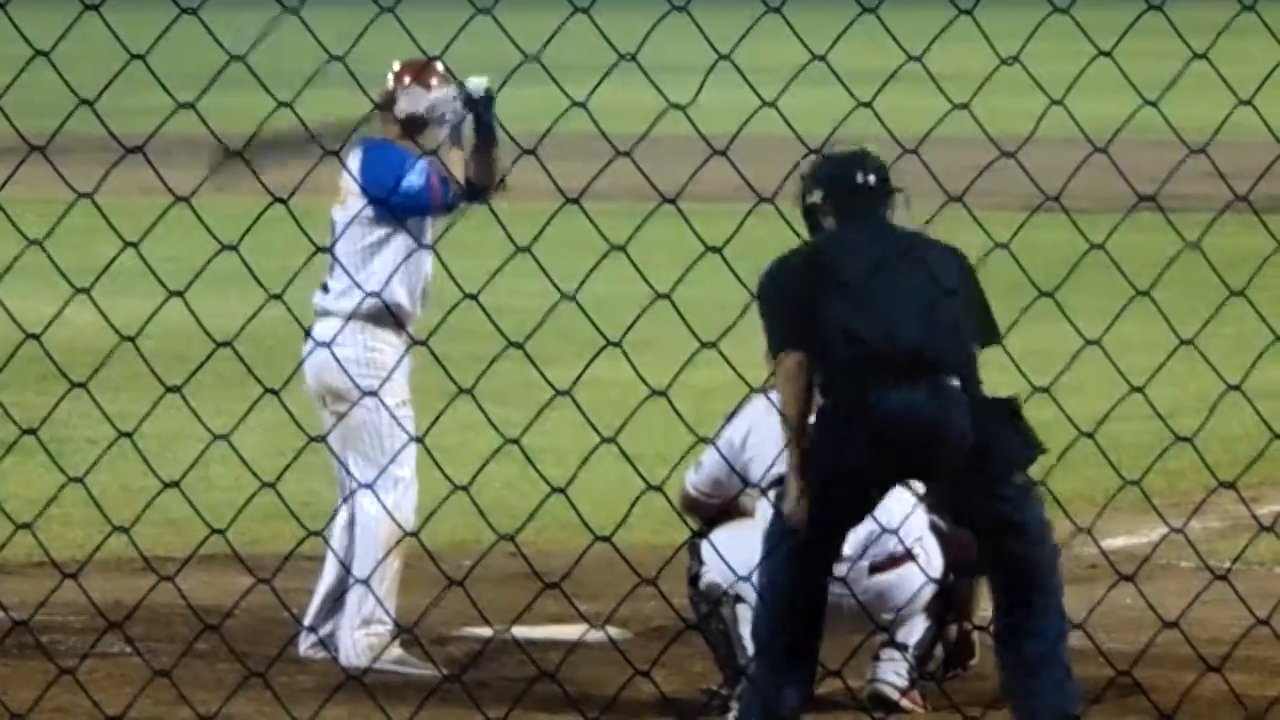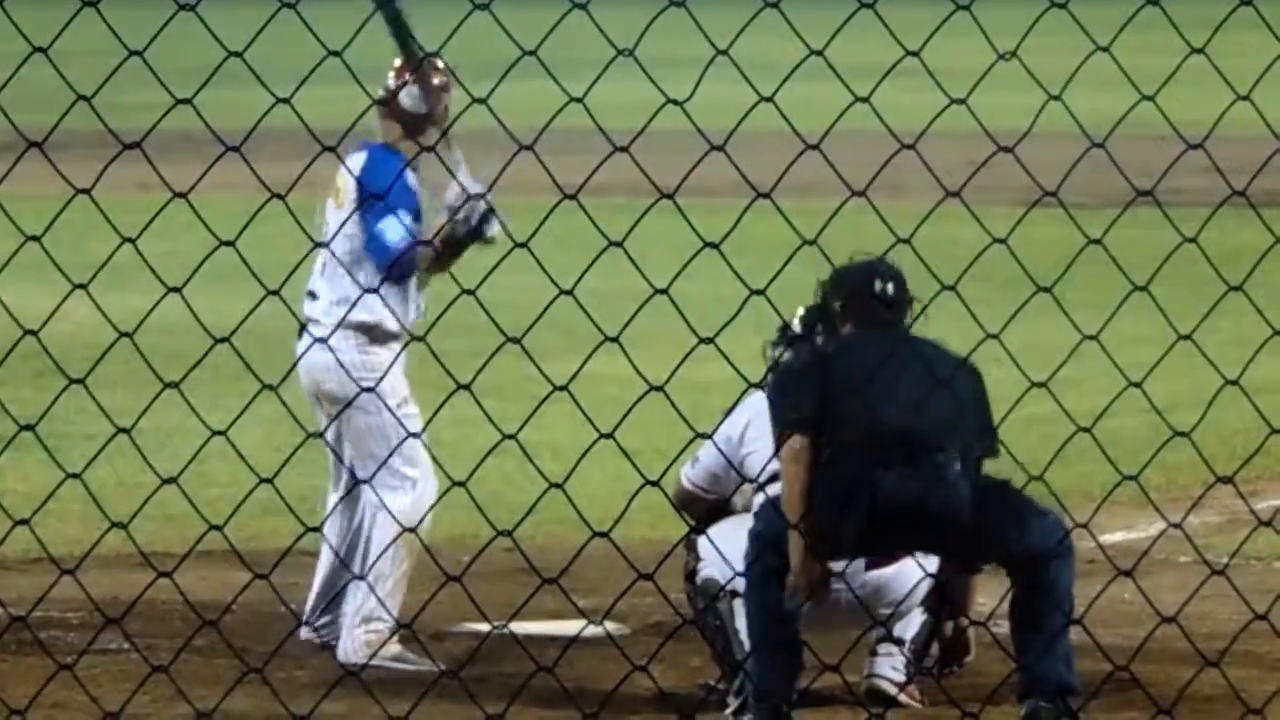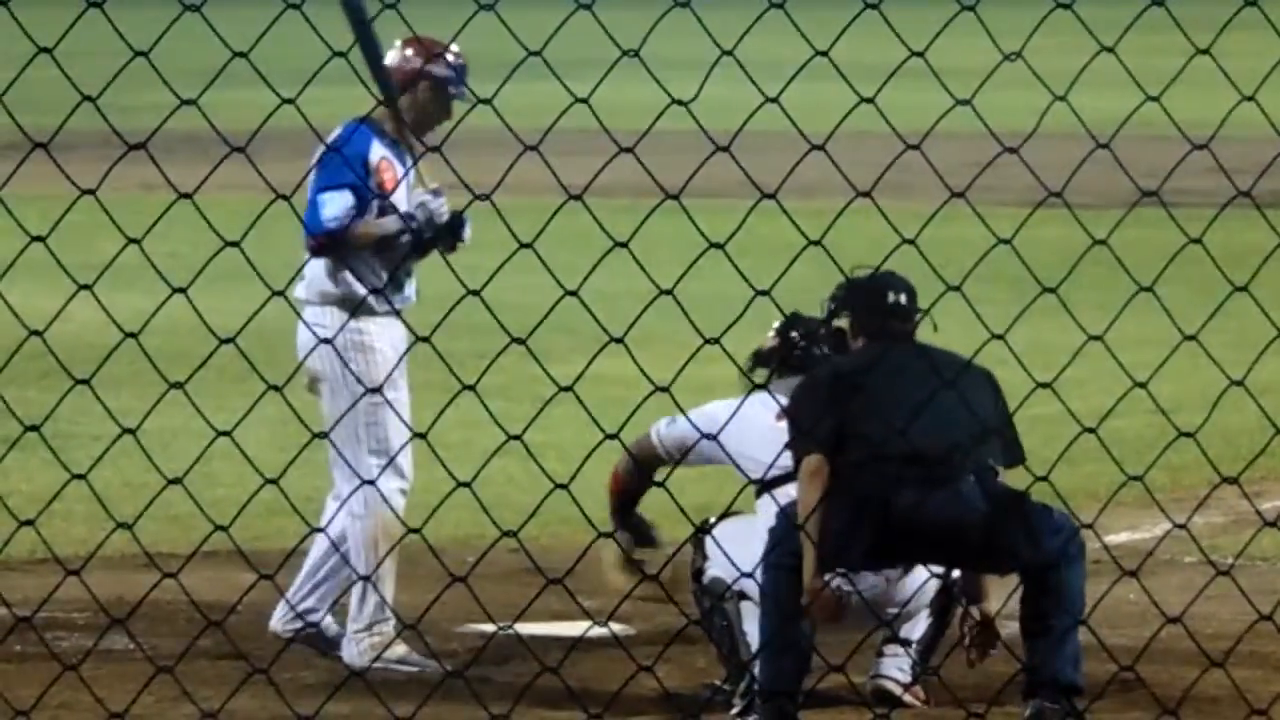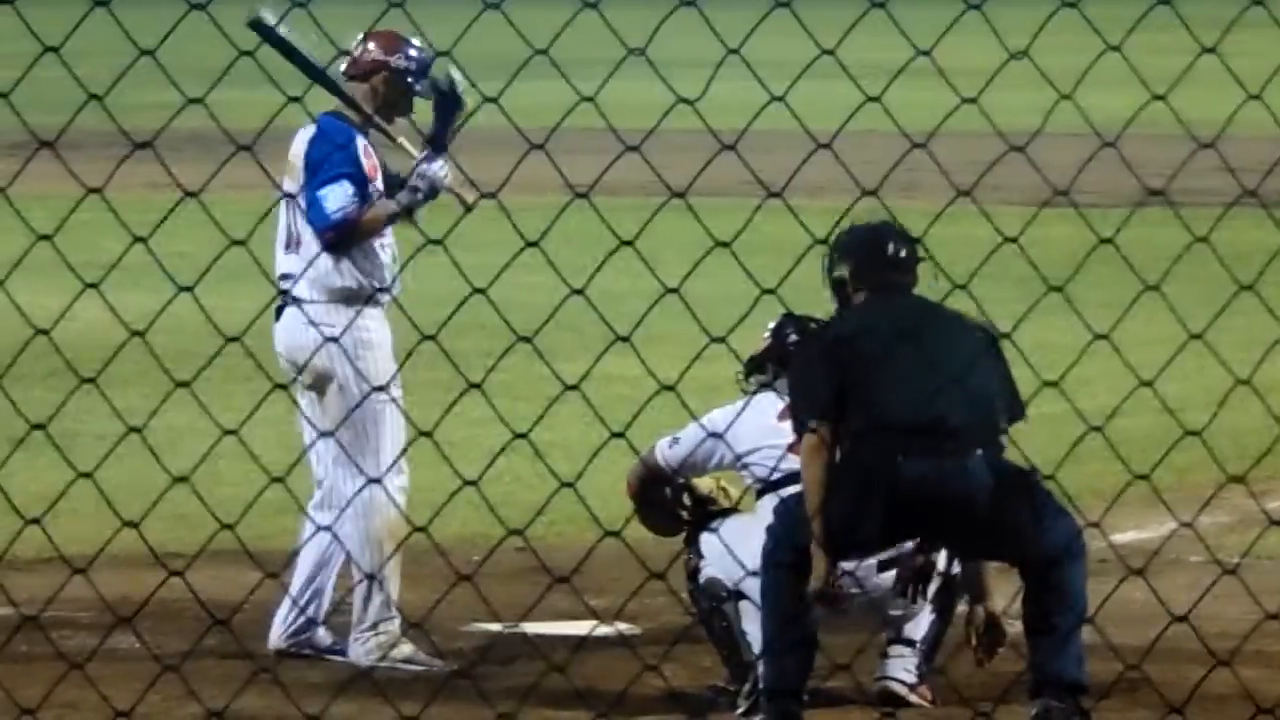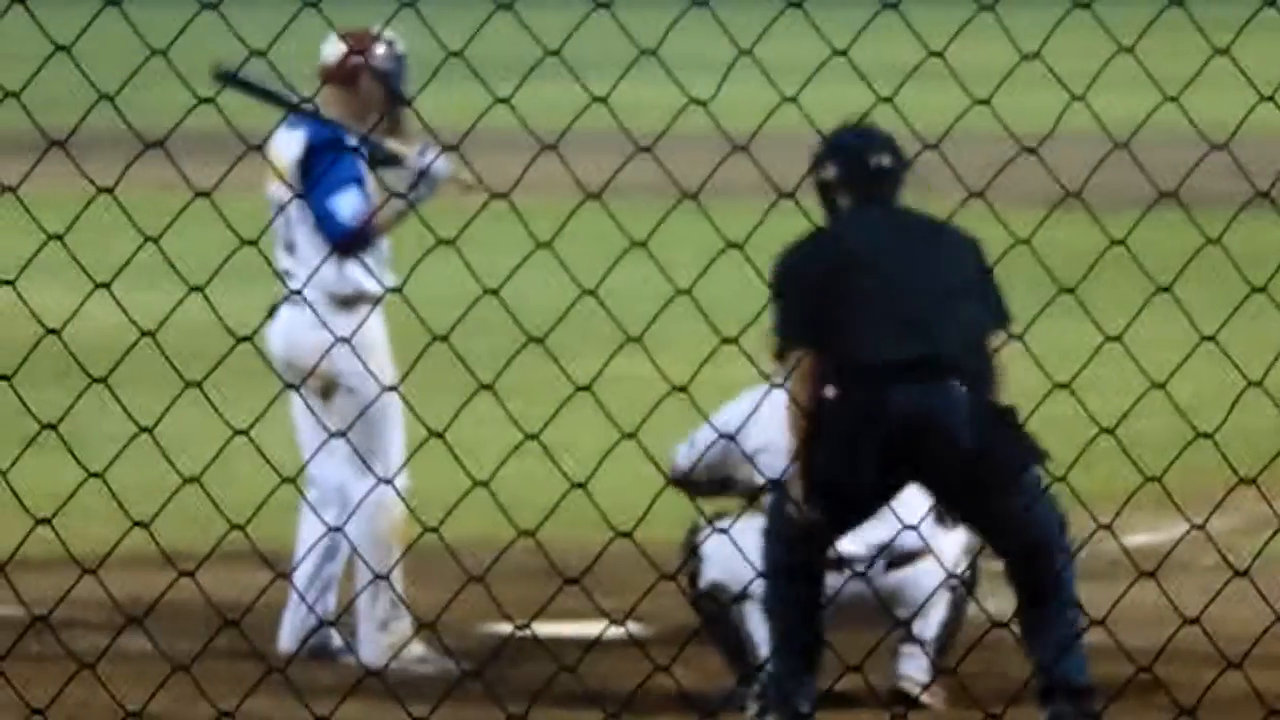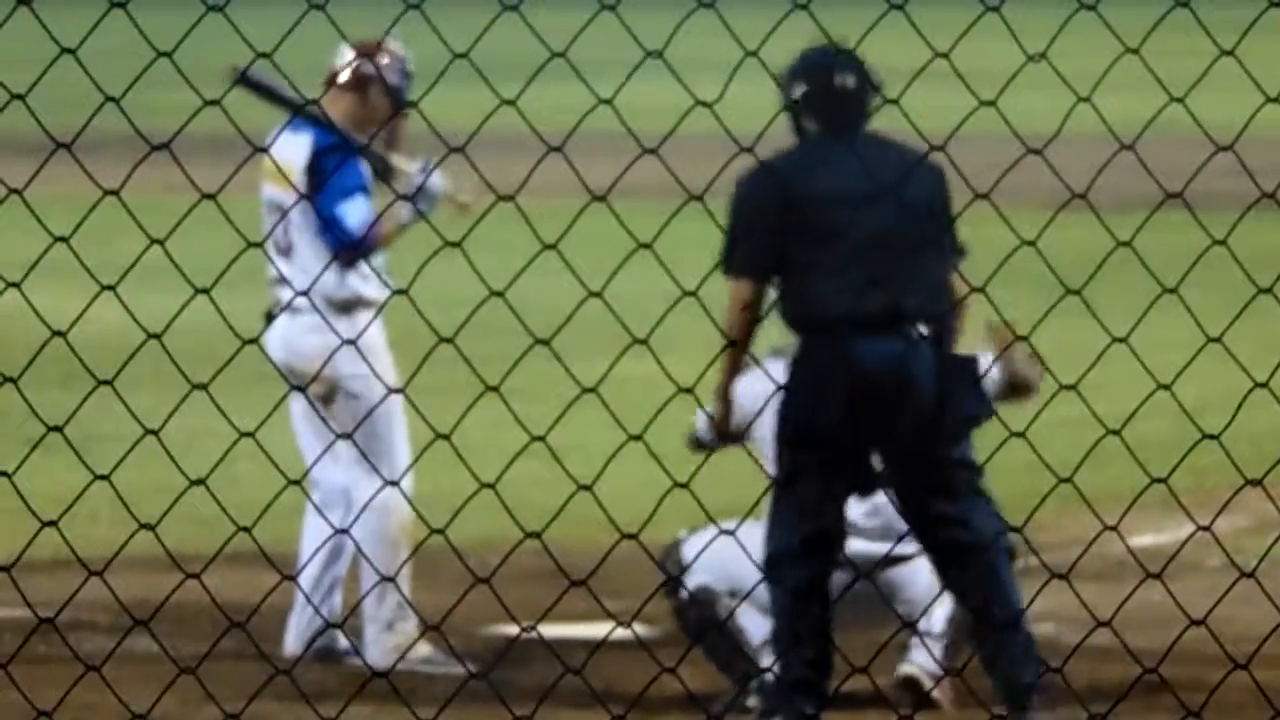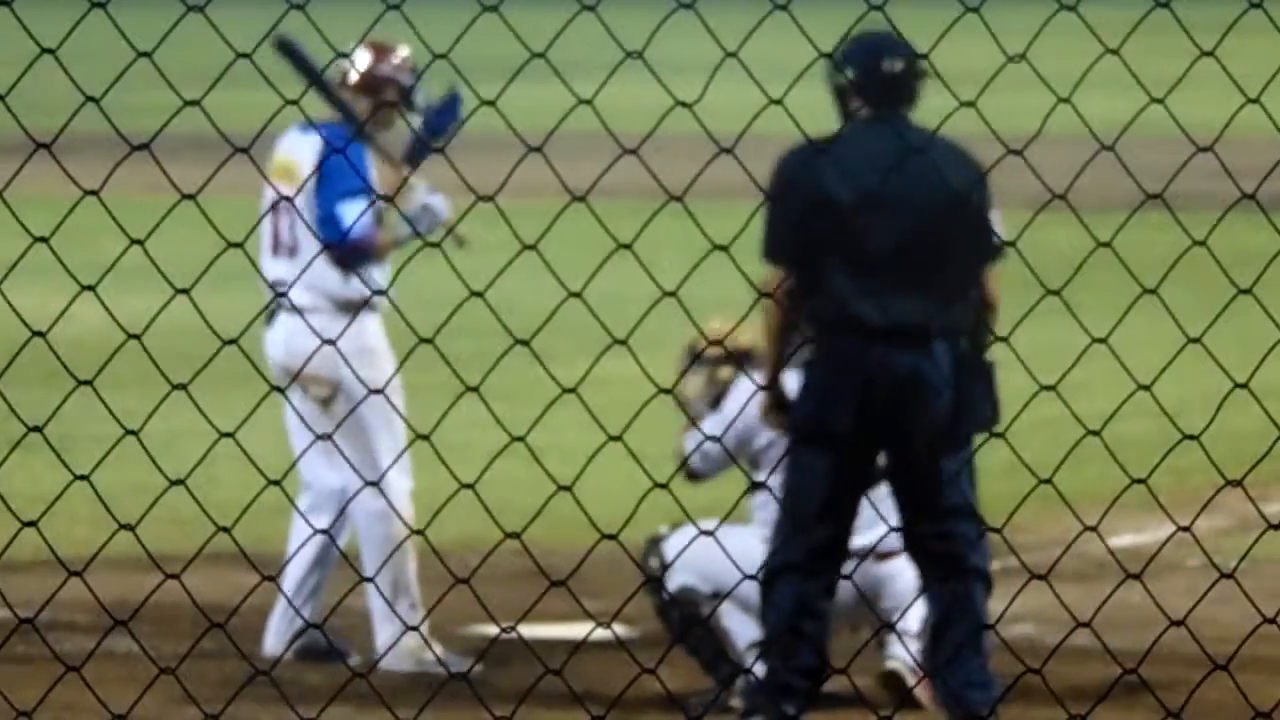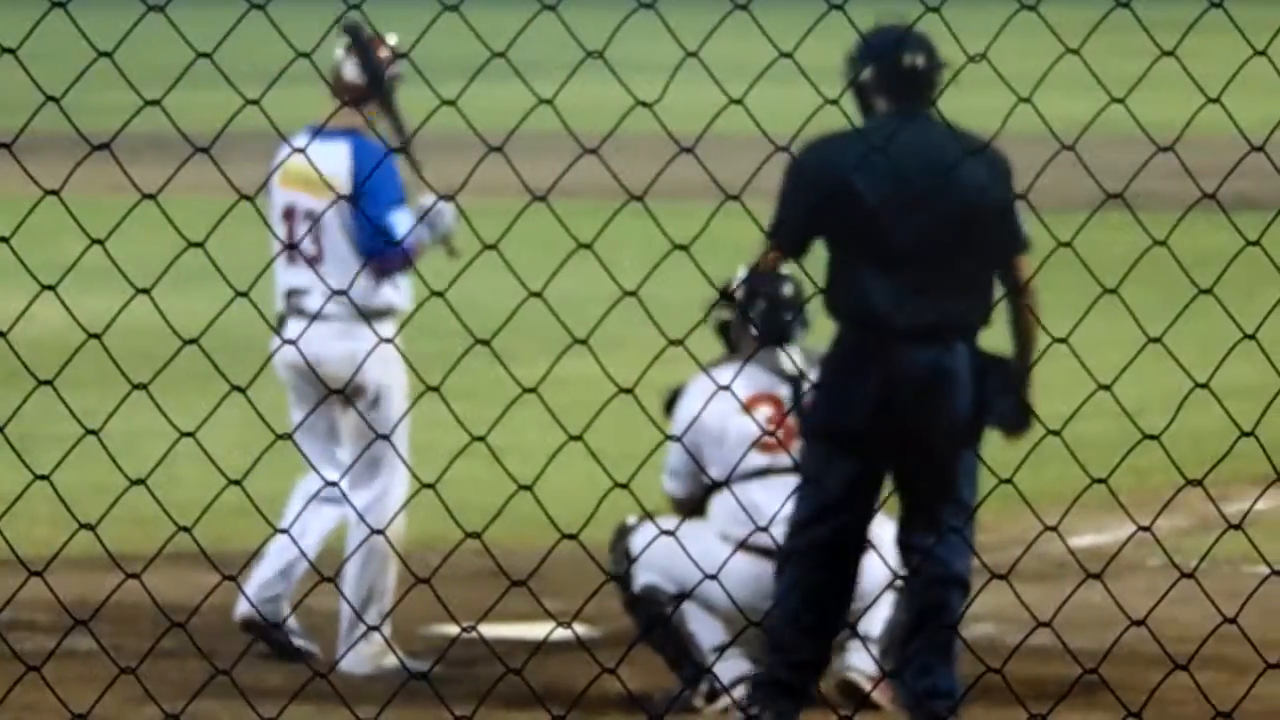
dt=0.4s
person 1, frame 1
left shoulder: (391, 161)
right shoulder: (379, 157)
left elbow: (478, 185)
right elbow: (452, 193)
left wrist: (482, 121)
right wrist: (445, 128)
left hip: (346, 346)
right hip: (360, 347)
left knee: (363, 491)
right knee: (389, 492)
left ankle: (325, 629)
right ankle: (367, 639)
person 1, frame 2
left shoulder: (372, 162)
right shoulder: (386, 170)
left elbow: (417, 260)
right elbow: (399, 262)
left wrist: (461, 230)
right wrist: (454, 225)
left hip: (330, 346)
right hip: (358, 351)
left knee: (360, 484)
right knee: (408, 487)
left ankle: (328, 616)
right ankle: (369, 635)
person 1, frame 3
left shoulder: (398, 155)
right shoulder: (353, 144)
right elbow: (323, 235)
left wrist: (433, 233)
right wrist: (404, 224)
left hip: (377, 327)
right hip: (349, 328)
left knee: (362, 481)
right knee: (380, 481)
left ankle: (303, 610)
right ankle: (371, 637)
person 1, frame 4
left shoulder: (340, 138)
right shoulder: (336, 137)
left elbow: (381, 208)
right elbow: (338, 229)
right wrist: (411, 194)
left hip: (313, 324)
right hip: (342, 324)
left knee: (337, 484)
right knee: (377, 481)
left ankle: (298, 624)
right ankle: (377, 637)
person 1, frame 5
left shoulder: (295, 133)
right shoulder: (327, 145)
left elbow: (383, 139)
right elbow: (353, 233)
right wrist: (415, 189)
left hip: (302, 324)
right hip: (340, 326)
left knee: (331, 484)
right knee: (377, 483)
left ankle: (306, 626)
right ankle: (385, 638)
person 1, frame 6
left shoulder: (290, 137)
right shoulder: (332, 150)
left elbow: (380, 148)
right elbow: (355, 241)
right wrist: (416, 204)
left hip: (295, 329)
right hip: (340, 332)
left knee: (335, 484)
right knee: (385, 481)
left ankle: (313, 628)
right ankle: (392, 637)
person 1, frame 7
left shoulder: (295, 141)
right shoulder: (344, 149)
right elbow: (351, 245)
right wrist: (417, 221)
left hip: (291, 332)
right hip: (343, 334)
left knee: (326, 487)
right knee: (383, 486)
left ankle: (292, 626)
right ankle: (402, 639)
person 1, frame 8
left shoulder: (289, 153)
right shoulder: (368, 157)
right elbow: (396, 251)
left wrist: (407, 221)
right wrist: (434, 221)
left hip: (295, 337)
right hip: (360, 340)
left knee: (327, 476)
right knee: (378, 492)
left ankle: (265, 594)
right ankle: (365, 645)
person 2, frame 1
left shoulder: (795, 269)
right shoulder: (944, 257)
left elbow: (793, 368)
left wrist: (797, 474)
left hip: (862, 414)
right hip: (952, 409)
left knee: (795, 544)
right knee: (1024, 554)
person 2, frame 2
left shoulder: (812, 365)
right shoulder: (955, 366)
left elbow: (796, 450)
left wrist: (800, 551)
left hip: (862, 501)
right hip: (951, 498)
left knee: (770, 535)
right knee: (1046, 542)
person 2, frame 3
left shoulder: (827, 380)
right shoulder: (971, 374)
left elbow: (815, 469)
left wrist: (813, 573)
right wrist: (976, 596)
left hip: (877, 518)
right hip: (967, 515)
left knee: (789, 538)
right knee: (1059, 543)
person 2, frame 4
left shoulder: (829, 340)
right shoulder: (971, 332)
left elbow: (818, 441)
left wrist: (821, 547)
right wrist: (971, 541)
left hip: (881, 480)
right hip: (971, 480)
left knee: (789, 539)
right knee: (1057, 543)
person 2, frame 5
left shoulder: (809, 257)
right shoulder: (954, 242)
left elbow: (805, 370)
right elbow: (988, 351)
left wrist: (801, 474)
right wrist: (982, 440)
left hip: (870, 412)
right hip: (960, 407)
left knee: (793, 532)
right knee: (1039, 545)
person 2, frame 6
left shoulder: (773, 182)
right shoulder: (922, 171)
left elbow: (746, 298)
right elbow: (949, 284)
left wrist: (723, 393)
right wrist: (941, 368)
left hip: (833, 365)
right hip: (920, 358)
left knee: (803, 539)
right knee: (965, 530)
person 2, frame 7
left shoulder: (809, 166)
right shoulder: (959, 168)
left elbow: (785, 286)
right elbow: (983, 291)
left wrist: (773, 376)
right wrist: (971, 373)
left hip: (845, 368)
right hip: (935, 367)
left knee: (806, 540)
right knee: (952, 542)
person 2, frame 8
left shoulder: (832, 158)
right shoulder: (982, 162)
left elbow: (775, 256)
right elbow: (1018, 282)
right wrist: (1020, 377)
left hip: (864, 364)
right hip: (952, 366)
left knee: (821, 533)
right knee: (940, 536)
person 3, frame 1
left shoulder: (764, 407)
left elbow: (696, 501)
left wrist: (747, 513)
right hip: (898, 583)
left knee: (710, 553)
right knee: (945, 550)
right ankle: (896, 673)
person 3, frame 2
left shoulder: (758, 405)
left elbow: (687, 499)
left wrist: (740, 499)
right hip: (889, 578)
left knee: (708, 549)
right ankle: (892, 667)
person 3, frame 3
left shoulder: (744, 411)
left elbow: (639, 457)
left wrist: (625, 520)
right hip: (891, 576)
left knee: (714, 547)
left ankle: (756, 679)
right ankle: (895, 671)
person 3, frame 4
left shoulder: (744, 413)
left elbow: (644, 475)
right hip: (889, 571)
left knee: (708, 544)
left ankle: (761, 679)
right ankle: (903, 672)
person 3, frame 5
left shoulder: (762, 399)
left elbow: (684, 474)
left wrist: (750, 484)
right hip: (907, 581)
left knee: (709, 546)
right knee: (955, 537)
right ankle: (917, 674)
person 3, frame 6
left shoulder: (770, 376)
left elbow: (703, 436)
right elbow: (1023, 375)
right hip: (905, 576)
left knee: (688, 558)
left ankle: (766, 677)
right ankle: (928, 663)
person 3, frame 7
left shoulder: (758, 386)
left elbow: (694, 466)
left wrist: (703, 376)
right hip: (888, 576)
left knee: (667, 554)
left ankle: (757, 676)
right ankle: (907, 659)
person 3, frame 8
left shoulder: (707, 388)
left elbow: (685, 504)
left hip: (753, 577)
left knee: (636, 546)
right knee: (889, 539)
left ankle: (725, 678)
right ankle: (864, 666)
